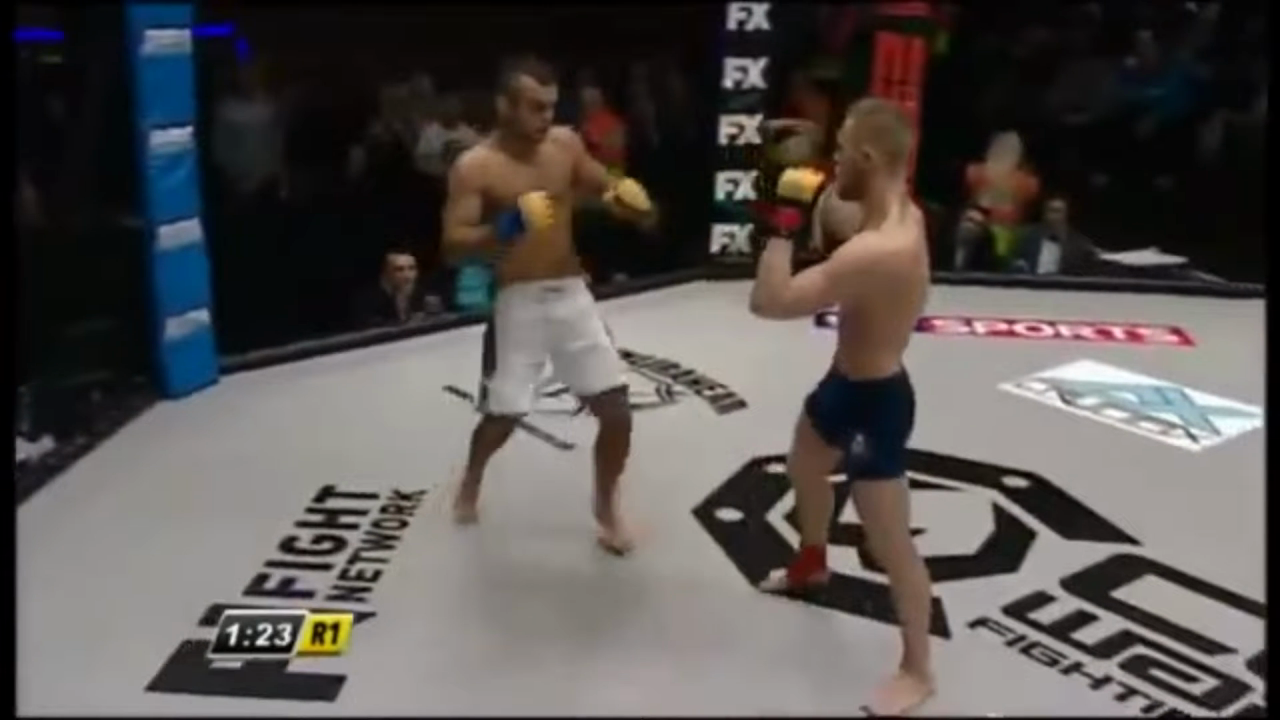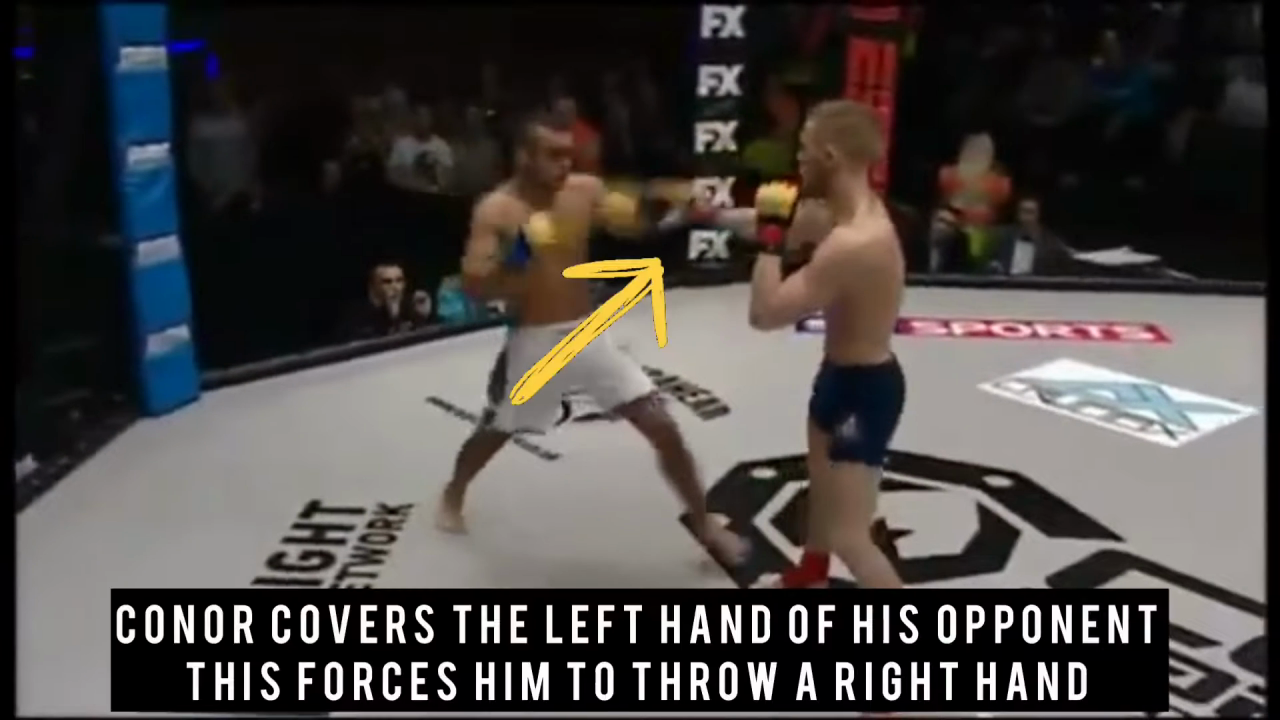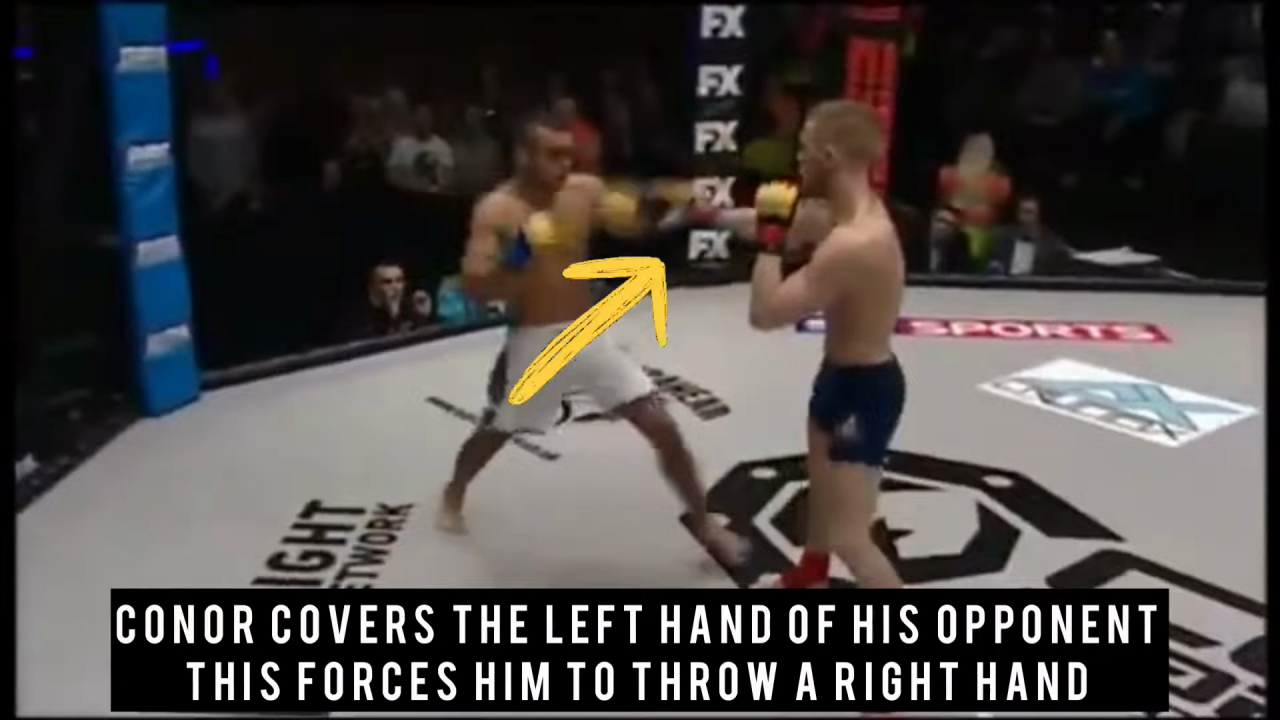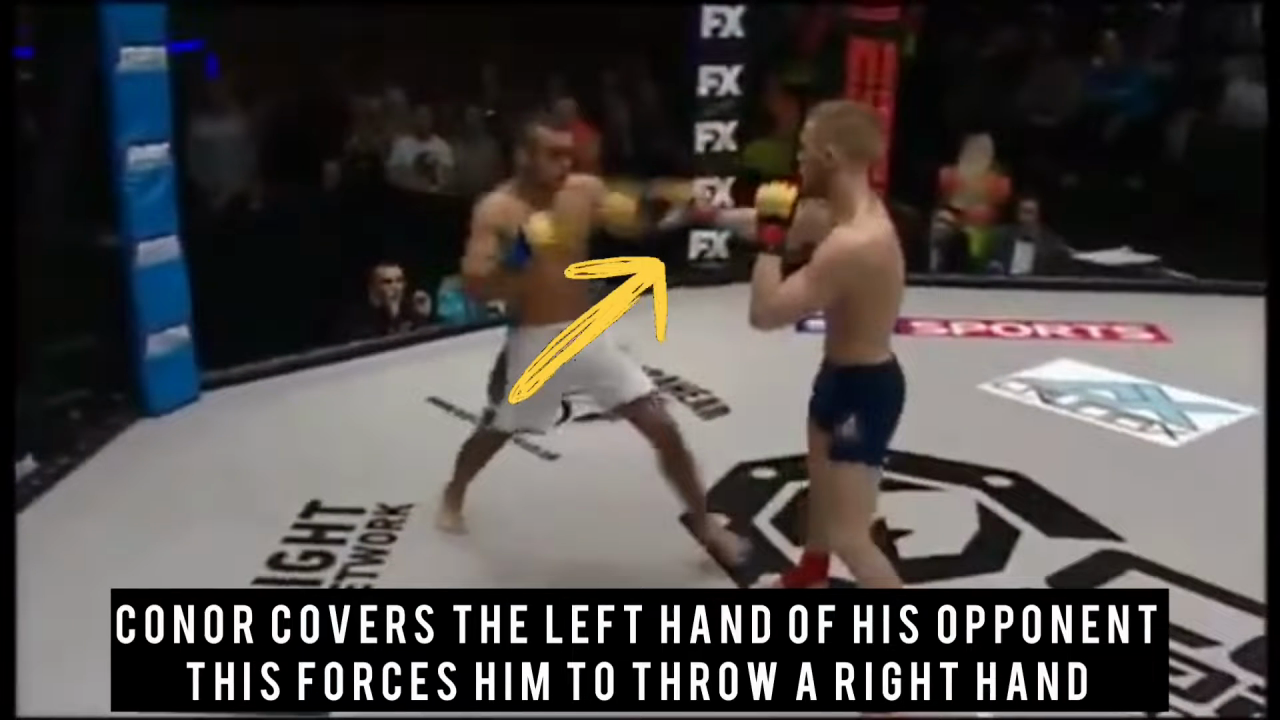
dt=1s
person 1, frame 1
left shoulder: (878, 253)
right shoulder: (900, 214)
left elbow: (768, 301)
right elbow: (840, 222)
left wrist: (784, 219)
right wrist: (807, 200)
left hip: (874, 402)
right hip: (846, 382)
left knee: (890, 545)
right knee: (805, 469)
left ankle: (917, 670)
right ankle: (810, 564)
person 1, frame 2
left shoulder: (852, 244)
right shoulder: (852, 206)
left elbow: (764, 313)
right elbow: (775, 220)
left wrist: (771, 236)
right wrist: (714, 213)
left hip: (864, 390)
right hip: (841, 374)
left knee: (847, 536)
right knee: (822, 482)
right ankle: (809, 574)
person 1, frame 3
left shoulder: (853, 244)
right shoulder: (846, 208)
left elbow: (765, 313)
right elbow: (785, 223)
left wrist: (770, 234)
right wrist: (713, 213)
left hip: (865, 390)
right hip: (842, 375)
left knee: (848, 537)
right knee: (822, 482)
right ankle: (809, 576)
person 1, frame 4
left shoulder: (853, 244)
right shoulder: (846, 208)
left elbow: (765, 313)
right elbow: (775, 222)
left wrist: (771, 232)
right wrist: (713, 213)
left hip: (864, 390)
right hip: (842, 374)
left knee: (848, 538)
right knee: (821, 484)
right ankle: (809, 577)
person 2, frame 1
left shoulder: (565, 144)
right shoulder: (474, 167)
left elbow: (605, 188)
right elbow: (455, 246)
left wrist: (628, 200)
right wrist: (507, 226)
left hip: (572, 296)
right hip: (518, 303)
left knee: (617, 412)
right knee: (501, 415)
left ankle: (606, 510)
right ankle: (470, 483)
person 2, frame 2
left shoulder: (585, 190)
right shoulder: (494, 211)
left elbow: (637, 223)
right elbow: (475, 285)
left wrist: (641, 214)
right wrist: (517, 256)
left hip: (589, 334)
right hip: (534, 342)
left knee: (662, 427)
right knee: (495, 430)
left ankle: (704, 524)
right ankle: (452, 496)
person 2, frame 3
left shoulder: (585, 190)
right shoulder: (495, 210)
left elbow: (635, 221)
right elbow: (475, 286)
right wrist: (515, 260)
left hip: (589, 335)
right hip: (534, 342)
left knee: (662, 427)
right knee: (495, 431)
left ankle: (704, 523)
right ankle: (453, 495)
person 2, frame 4
left shoulder: (586, 190)
right shoulder: (495, 210)
left elbow: (637, 221)
right elbow: (475, 286)
right wrist: (515, 262)
left hip: (590, 335)
right hip: (535, 342)
left knee: (663, 428)
right knee: (495, 432)
left ankle: (704, 523)
right ankle: (453, 495)
